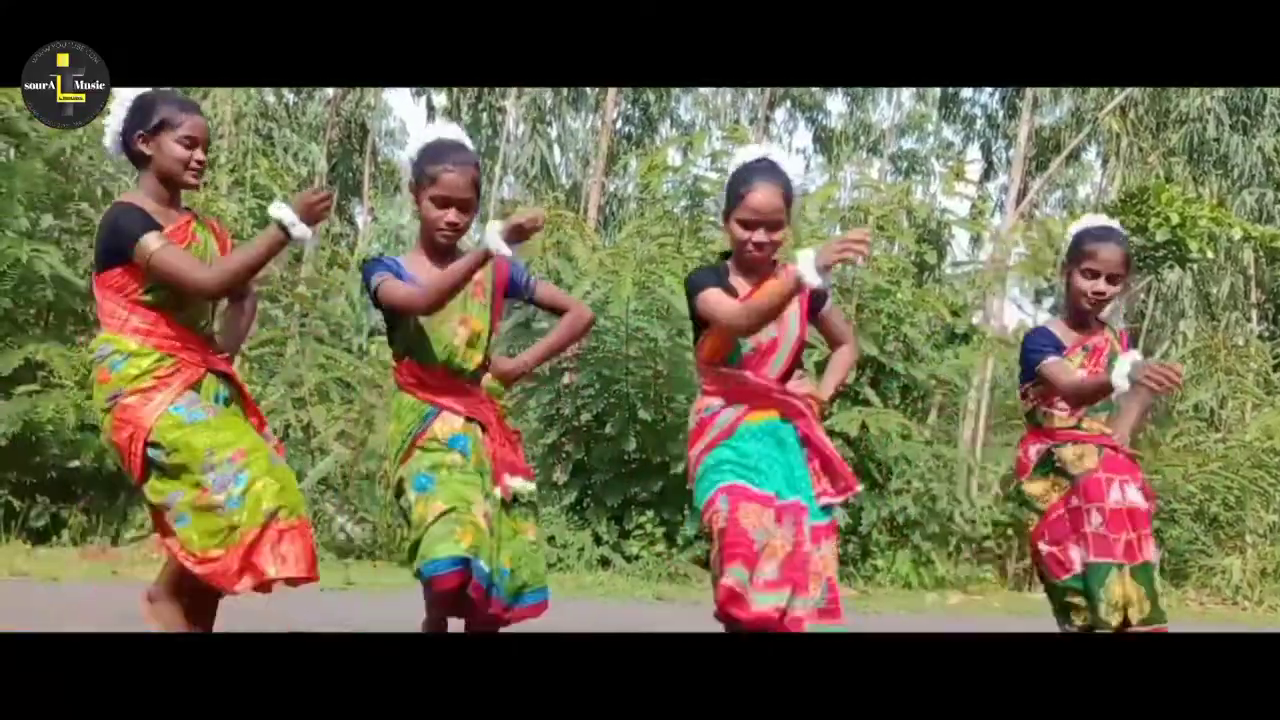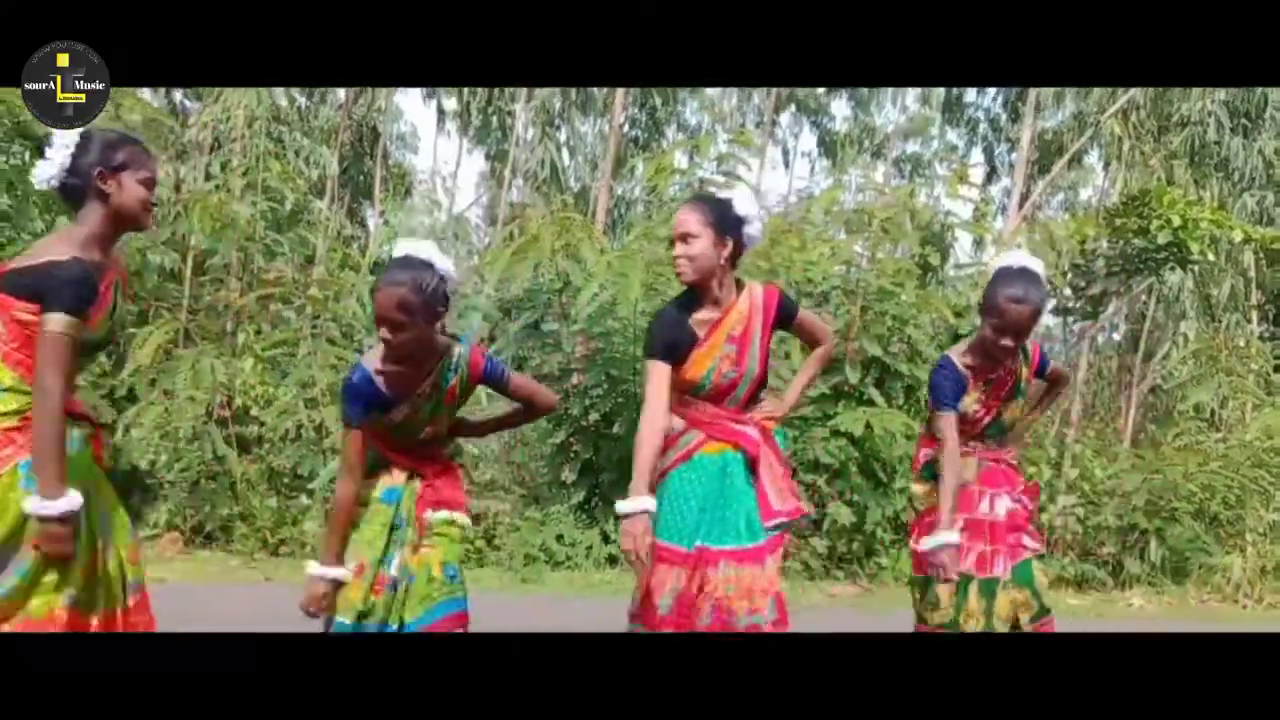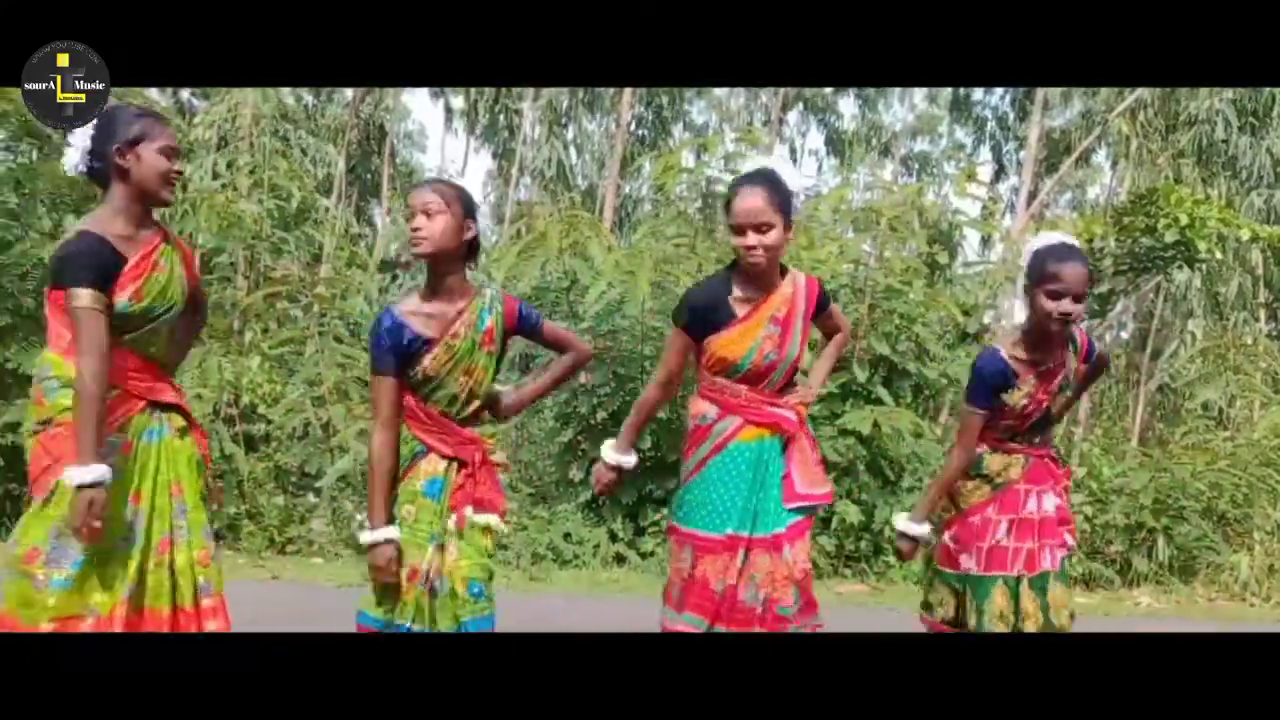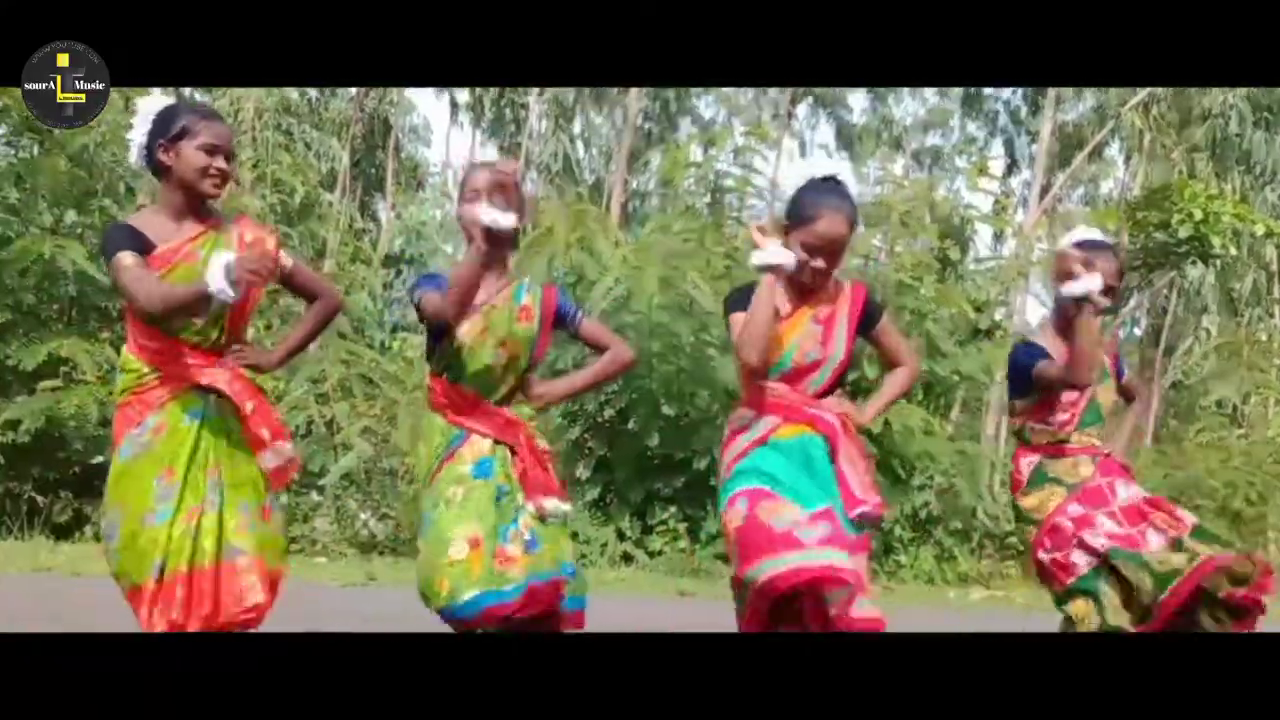
dt=0.7s
person 1, frame 1
left shoulder: (201, 227)
right shoulder: (125, 221)
left elbow: (240, 295)
right elbow: (204, 283)
left wrist: (224, 351)
right wrist: (287, 223)
left hip: (200, 386)
right hip: (145, 387)
right knee: (250, 486)
right ankle: (163, 595)
person 1, frame 2
left shoulder: (103, 265)
right shoulder: (70, 272)
right elbow: (48, 386)
right wrist: (54, 500)
left hip: (49, 422)
left knee: (91, 539)
person 1, frame 3
left shoulder: (171, 249)
right shoulder: (89, 250)
left elbow: (193, 311)
right elbow: (92, 360)
right wrist: (88, 471)
left hip: (152, 419)
right hip: (87, 415)
left knee: (171, 551)
right knee: (61, 569)
person 1, frame 4
left shoulder: (242, 237)
right shoulder: (127, 235)
left elbow: (328, 298)
right elbow: (148, 300)
left wrist: (273, 356)
right wrist: (221, 279)
left hip: (225, 410)
right hip: (155, 408)
left knee: (227, 537)
right knee: (156, 540)
person 2, frame 1
left shoulder: (803, 286)
right shoulder: (705, 282)
left elbow: (846, 343)
right elbow: (738, 322)
left wrist: (822, 390)
right wrist: (810, 267)
left hip: (787, 439)
right hip: (729, 437)
left knee: (803, 566)
right knee: (744, 527)
person 2, frame 2
left shoulder: (767, 304)
right shoulder: (670, 324)
left elbow: (825, 342)
right elbow: (655, 413)
left wrist: (786, 400)
right wrist: (637, 505)
left hip: (750, 461)
right hip: (692, 463)
left knee: (750, 594)
right knee: (673, 593)
person 2, frame 3
left shoulder: (806, 292)
right shoulder: (706, 300)
left elbow: (841, 334)
right elbow: (663, 384)
left wrist: (812, 387)
right wrist: (619, 451)
left hip: (779, 449)
right hip: (720, 448)
left knee: (778, 581)
right knee: (710, 577)
person 2, frame 4
left shoulder: (856, 302)
right shoulder: (747, 300)
left elbow: (907, 366)
right elbow: (753, 358)
left wrist: (867, 413)
right wrist: (771, 271)
left hip: (827, 458)
right hip: (762, 449)
left knee: (836, 590)
person 3, frame 1
left shoulder: (496, 271)
right shoulder: (387, 272)
left elbow: (580, 313)
right elbow: (420, 301)
left wrist: (518, 364)
right wrist: (493, 242)
left hip: (483, 431)
right hip: (426, 431)
left knee: (492, 570)
right knee: (449, 567)
right ankle: (437, 617)
person 3, frame 2
left shoulder: (467, 362)
right shoulder: (365, 379)
left elbow: (546, 402)
right elbow: (348, 482)
left wrist: (473, 429)
right wrist: (326, 568)
left hip: (436, 480)
right hip: (378, 480)
left knee: (440, 601)
right knee: (361, 589)
person 3, frame 3
left shoulder: (500, 309)
right shoulder: (395, 323)
left elbow: (579, 351)
right elbow: (384, 428)
left wrist: (515, 400)
right wrist: (379, 530)
left hip: (474, 466)
right hip: (417, 467)
left knee: (466, 590)
right knee: (405, 592)
person 3, frame 4
left shoulder: (541, 298)
right shoulder: (434, 286)
left elbow: (621, 353)
right elbow: (449, 308)
left wrist: (554, 390)
right wrist: (491, 229)
left hip: (515, 452)
right hip: (455, 451)
left knee: (533, 584)
right knee: (462, 572)
person 4, frame 1
left shoulder: (1116, 339)
right shoulder: (1040, 341)
left elbow: (1144, 388)
right elbow: (1073, 390)
left wrist: (1123, 432)
right wrist: (1125, 374)
left hip: (1110, 473)
right hip: (1060, 476)
right knee: (1092, 598)
person 4, frame 2
left shoulder: (1030, 357)
right shoulder: (950, 370)
left elbow: (1060, 381)
right elbow: (948, 452)
left wrist: (1019, 429)
right wrist: (944, 534)
left hip: (1001, 478)
right hip: (954, 480)
left knee: (1015, 590)
right knee: (948, 598)
person 4, frame 3
left shoulder: (1077, 343)
right shoulder: (996, 365)
left elbow: (1097, 366)
right elbow: (962, 451)
left wrist: (1060, 410)
right wrist: (918, 519)
left hip: (1040, 477)
right hip: (988, 479)
left knee: (1043, 592)
right knee: (985, 602)
person 4, frame 4
left shoulder: (1106, 349)
right shoulder: (1029, 353)
left elbow: (1139, 399)
right elbow: (1082, 379)
left wrist: (1117, 450)
right wrist: (1078, 296)
left hip: (1105, 482)
right hip: (1054, 488)
